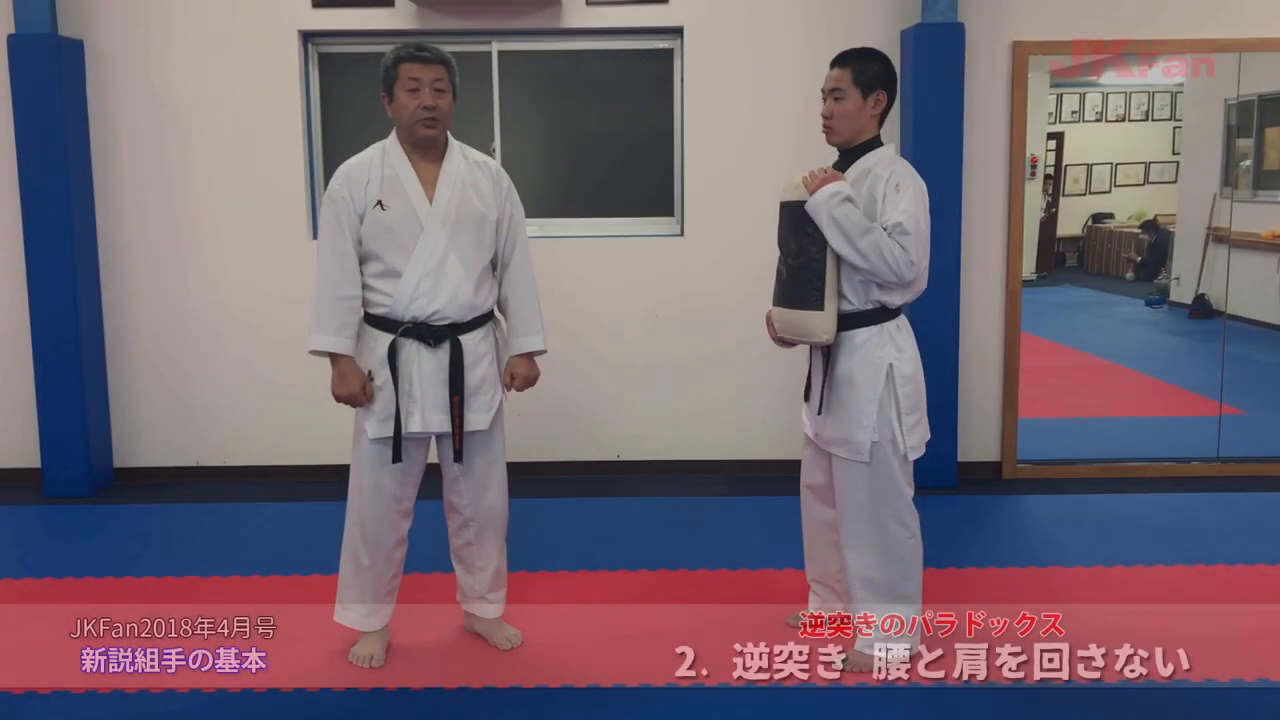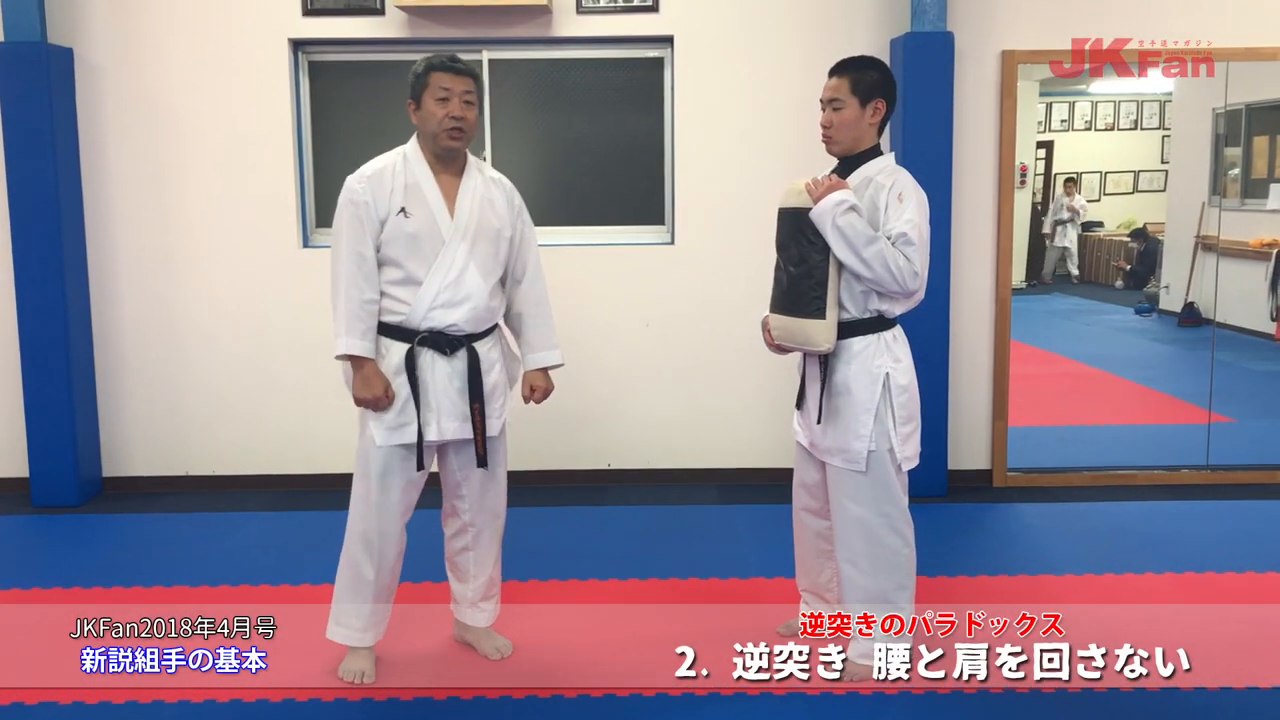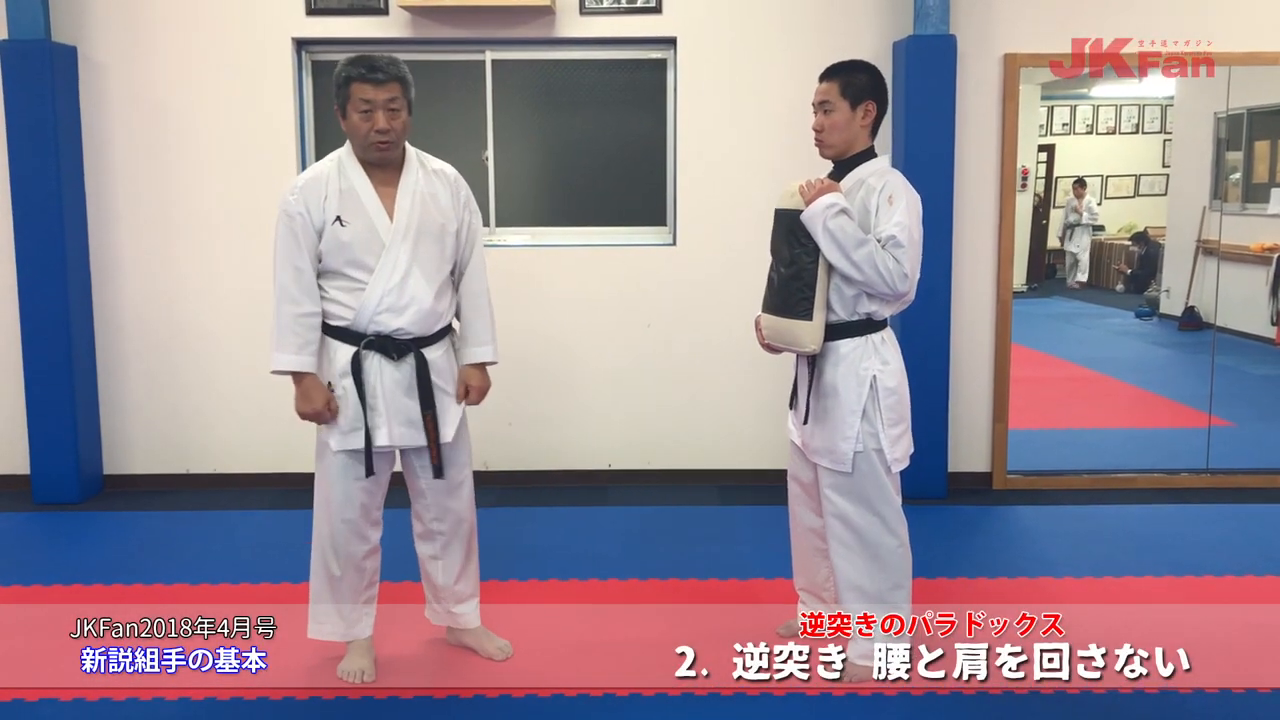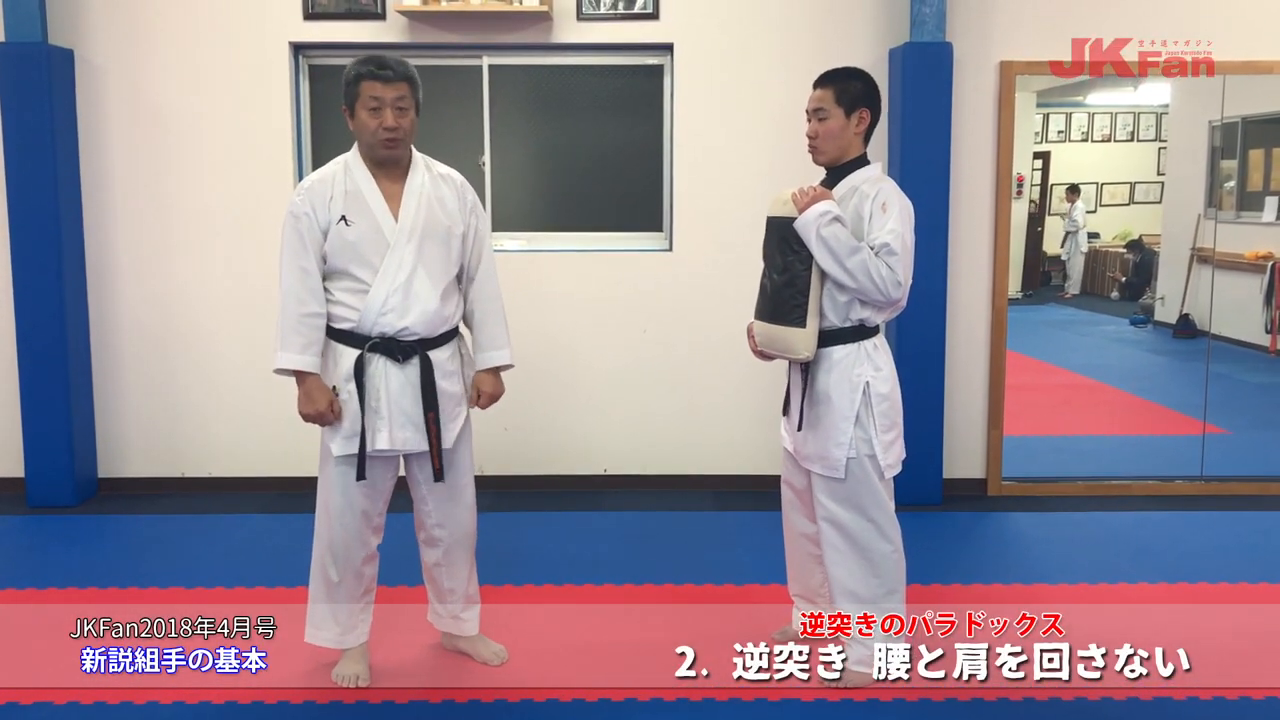
dt=1s
person 1, frame 1
left shoulder: (488, 177)
right shoulder: (355, 179)
left elbow: (515, 268)
right elbow: (338, 277)
left wrist: (524, 347)
right wrist: (341, 359)
left hip: (472, 357)
right hip: (393, 360)
left knee: (480, 494)
right knee: (380, 497)
left ankle: (483, 607)
right ankle: (370, 618)
person 1, frame 2
left shoulder: (499, 192)
right shoulder: (372, 183)
left elbow: (524, 282)
right elbow: (353, 280)
left wrist: (537, 360)
right wrist: (362, 364)
left hip: (477, 368)
right hip: (400, 367)
left knee: (478, 502)
right knee: (381, 508)
left ankle: (473, 616)
right ankle: (359, 635)
person 1, frame 3
left shoulder: (445, 183)
right shoulder: (311, 192)
left elbow: (470, 277)
right elbow: (296, 291)
left wrist: (476, 358)
right wrist: (304, 376)
left hip: (431, 369)
right hip: (353, 372)
left knee: (447, 504)
right knee: (348, 512)
left ankle: (459, 618)
right ankle: (355, 633)
person 1, frame 4
left shoulder: (452, 188)
right shoulder: (319, 194)
left elbow: (480, 282)
right elbow: (301, 292)
left wrist: (489, 362)
right wrist: (307, 377)
left hip: (437, 374)
right hip: (358, 376)
left knee: (449, 511)
right knee: (349, 517)
left ankle: (457, 623)
right ankle: (349, 637)
person 2, frame 1
left shoulder: (894, 177)
right shoulder: (834, 179)
left elbow: (901, 264)
left wrist: (833, 203)
left hip: (874, 356)
right hip: (830, 353)
left knee: (876, 499)
right knee: (824, 490)
left ankle: (890, 629)
right ankle: (834, 600)
person 2, frame 2
left shoulder: (895, 186)
right shoulder: (830, 186)
left elbow: (904, 274)
left wrist: (837, 211)
right wrist: (781, 322)
left hip: (868, 366)
right hip: (822, 363)
left knee: (870, 510)
right knee: (816, 500)
left ankle: (880, 638)
right ankle: (825, 607)
person 2, frame 3
left shoulder: (887, 188)
right shoulder: (826, 189)
left elbow: (894, 276)
left wrist: (828, 213)
left hip: (860, 368)
right hip: (816, 363)
left knee: (864, 510)
right knee: (812, 500)
left ankle: (878, 640)
right ankle: (821, 608)
person 2, frame 4
left shoulder: (881, 195)
right shoulder: (820, 195)
left elbow: (889, 282)
left wrist: (821, 220)
left hip: (853, 373)
right hip: (809, 369)
left knee: (859, 515)
right knee: (805, 504)
left ankle: (873, 646)
right ankle: (816, 614)
